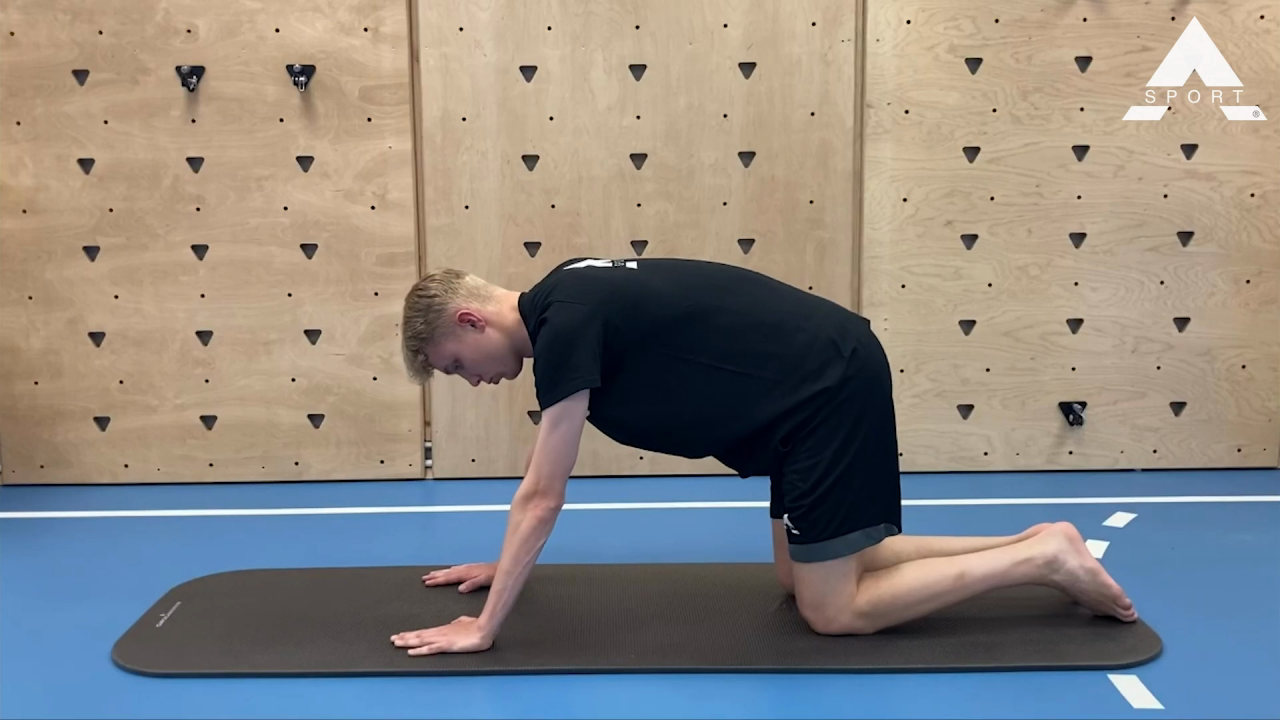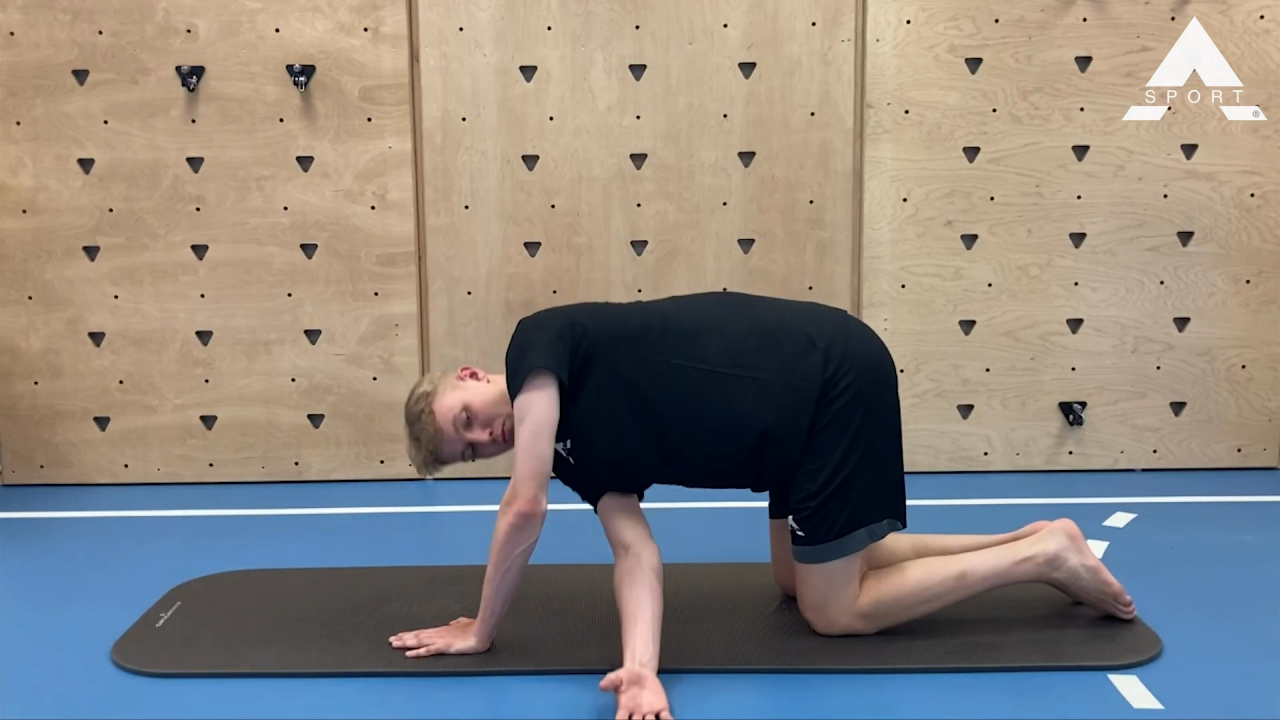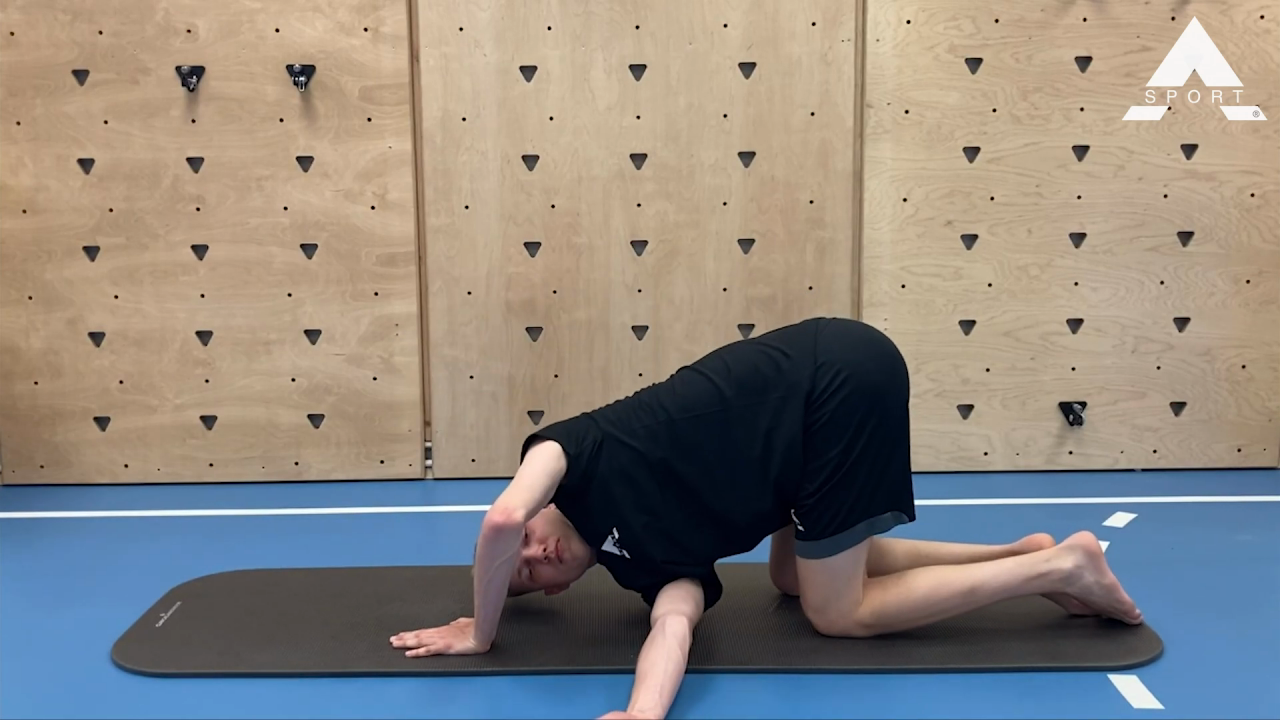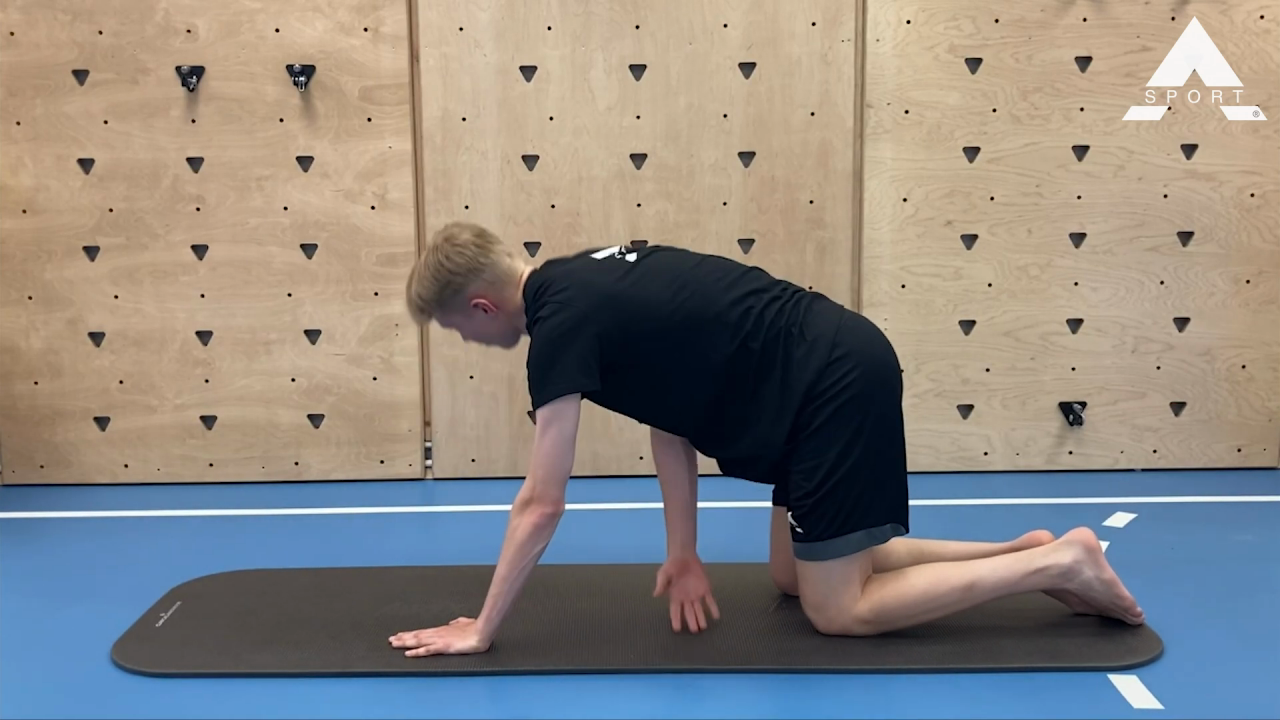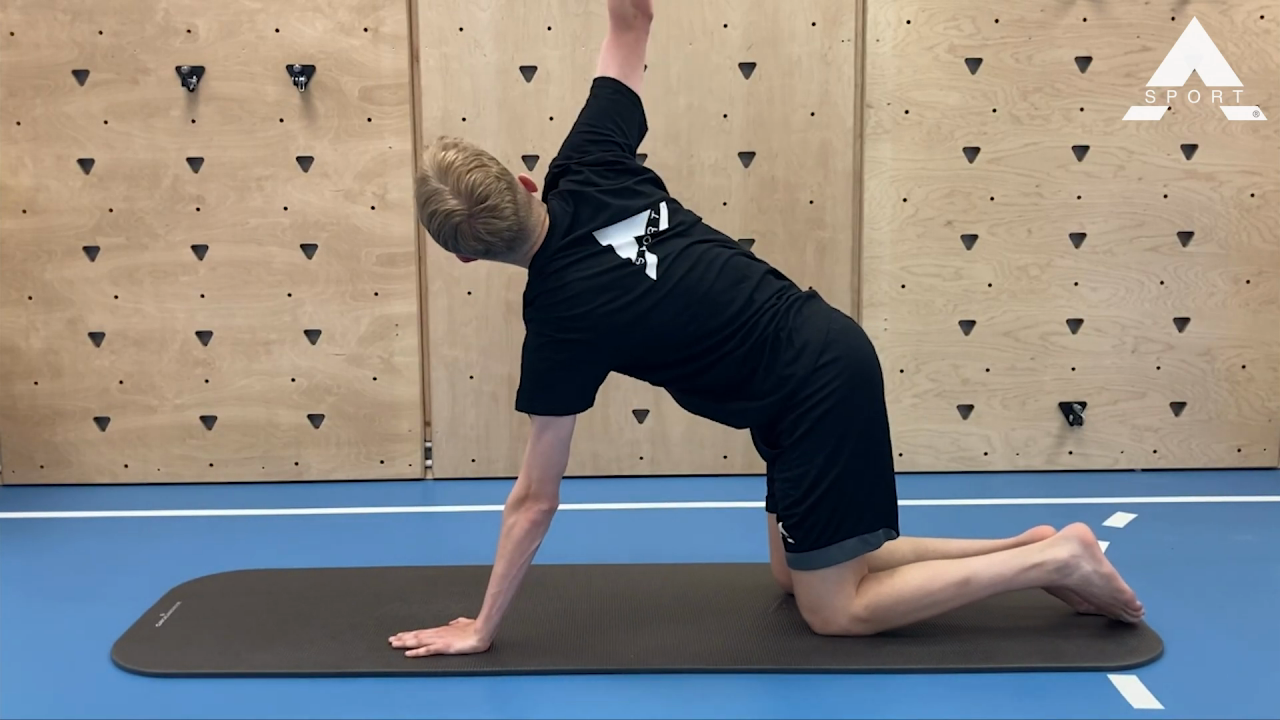
dt=1s
person 1, frame 1
left shoulder: (565, 327)
right shoulder: (564, 308)
left elbow: (542, 497)
right elbow: (543, 477)
left wrist: (483, 628)
right wrist: (504, 562)
left hip: (830, 387)
right hip: (825, 376)
left knee: (832, 608)
right knee: (803, 571)
left ankle: (1046, 561)
right ankle: (1034, 542)
person 1, frame 2
left shoulder: (538, 344)
right shoulder: (573, 440)
left elbow: (524, 508)
right elbow: (635, 545)
left wrist: (479, 631)
left hip: (836, 378)
right hip: (824, 378)
left knee: (834, 610)
right knee: (799, 576)
left ankle: (1043, 555)
right ankle: (1022, 542)
person 1, frame 3
left shoulder: (565, 452)
left elbow: (498, 520)
right elbow: (676, 623)
left wrist: (480, 632)
left hip: (839, 378)
right hip: (836, 378)
left knee: (837, 612)
right knee: (797, 576)
left ankle: (1058, 569)
right ankle: (1021, 553)
person 1, frame 4
left shoulder: (560, 324)
right shoulder: (583, 291)
left elbow: (542, 503)
right elbow: (670, 416)
left wrist: (482, 629)
right wrist: (683, 556)
left hip: (838, 386)
right hip: (840, 363)
left knee: (839, 610)
right knee: (794, 575)
left ankle: (1058, 564)
right ankle: (1026, 551)
person 1, frame 5
left shoulder: (563, 317)
right shoulder: (587, 169)
left elbow: (536, 499)
left wrist: (481, 628)
left hip: (813, 395)
right hip: (826, 355)
left knee: (836, 610)
right knee: (800, 572)
left ankle: (1054, 559)
right ankle: (1030, 548)
